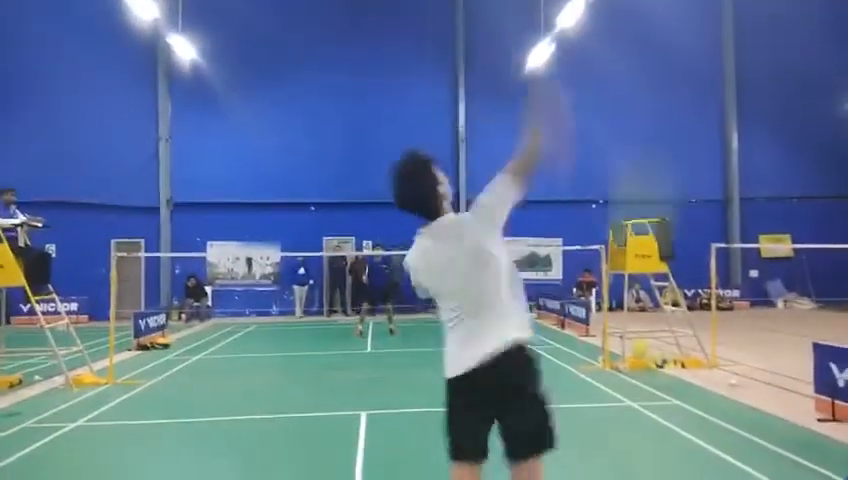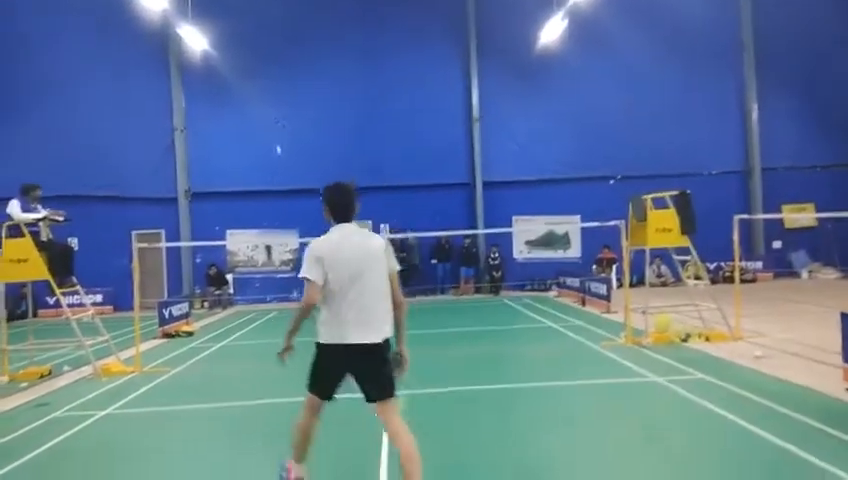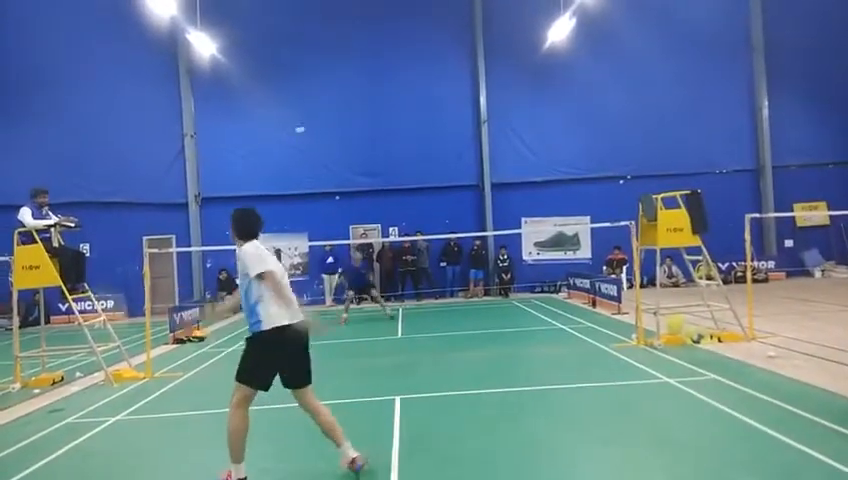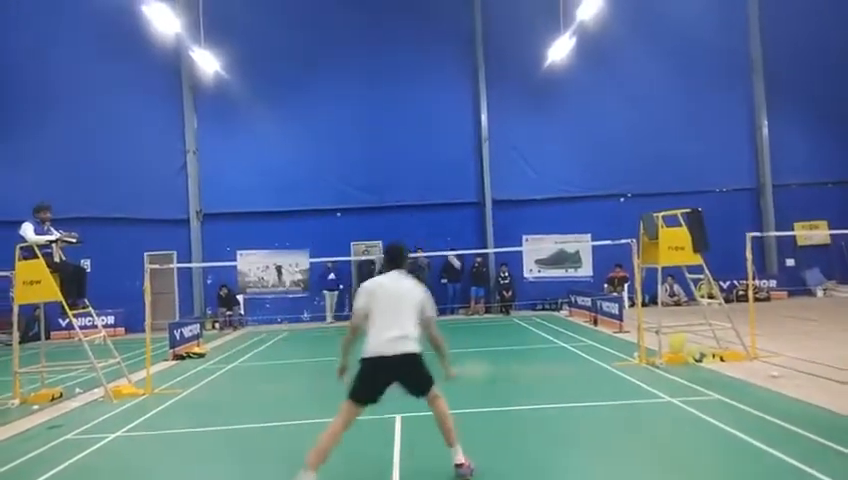
dt=1s
person 1, frame 1
left shoulder: (415, 261)
right shoulder: (477, 225)
right elbow: (520, 170)
right wrist: (536, 123)
left hip: (461, 370)
right hip: (509, 356)
person 1, frame 2
left shoulder: (318, 248)
right shoulder: (380, 244)
left elbow: (311, 301)
right elbow: (398, 300)
left wrist: (289, 337)
right wrist: (402, 345)
left hip: (333, 343)
right hip: (374, 343)
left knee: (311, 407)
right knee: (392, 418)
person 1, frame 3
left shoulder: (248, 251)
right shoulder: (258, 255)
left elbow: (273, 282)
right elbow: (244, 299)
left wrist: (298, 317)
left hip: (272, 333)
right hip: (291, 331)
left knee: (239, 402)
right knee: (307, 399)
right ankle: (350, 455)
person 1, frame 4
left shoulder: (370, 285)
right shoulder: (418, 289)
left elbow: (356, 324)
right elbow: (433, 334)
left wrist: (343, 359)
right wrist: (446, 365)
left hip: (375, 358)
right hip: (408, 357)
left knee: (343, 418)
right knee: (436, 399)
right ankle: (459, 460)
person 2, frame 1
left shoulder: (14, 210)
left elbow: (25, 223)
left wrist: (35, 221)
right wrist: (20, 221)
left hip: (17, 243)
left knee: (44, 255)
right knee: (31, 255)
left ankle: (43, 285)
right ankle: (33, 288)
person 2, frame 2
left shoulder: (35, 205)
right shoulder: (15, 202)
right elbow: (18, 217)
left wrist: (54, 215)
right wrist: (42, 215)
left hip: (37, 236)
right hip: (23, 237)
left knee: (67, 248)
right knee: (54, 247)
left ankle: (67, 278)
right ankle: (56, 280)
person 2, frame 3
left shoulder: (46, 211)
right shoulder: (26, 210)
left elbow: (57, 223)
right elbow: (30, 224)
left wrist: (67, 220)
right wrist: (53, 222)
left hip: (48, 242)
right hip: (34, 244)
left knee: (79, 254)
right knee: (65, 254)
left ankle: (79, 285)
right ankle: (69, 287)
person 2, frame 4
left shoulder: (48, 227)
right shoulder: (28, 225)
left elbow: (60, 240)
right elbow: (32, 239)
left wrist: (68, 237)
right wrist: (55, 237)
left hip: (50, 258)
left knee: (80, 270)
right knee: (66, 269)
left ankle: (80, 300)
right ankle: (69, 302)
